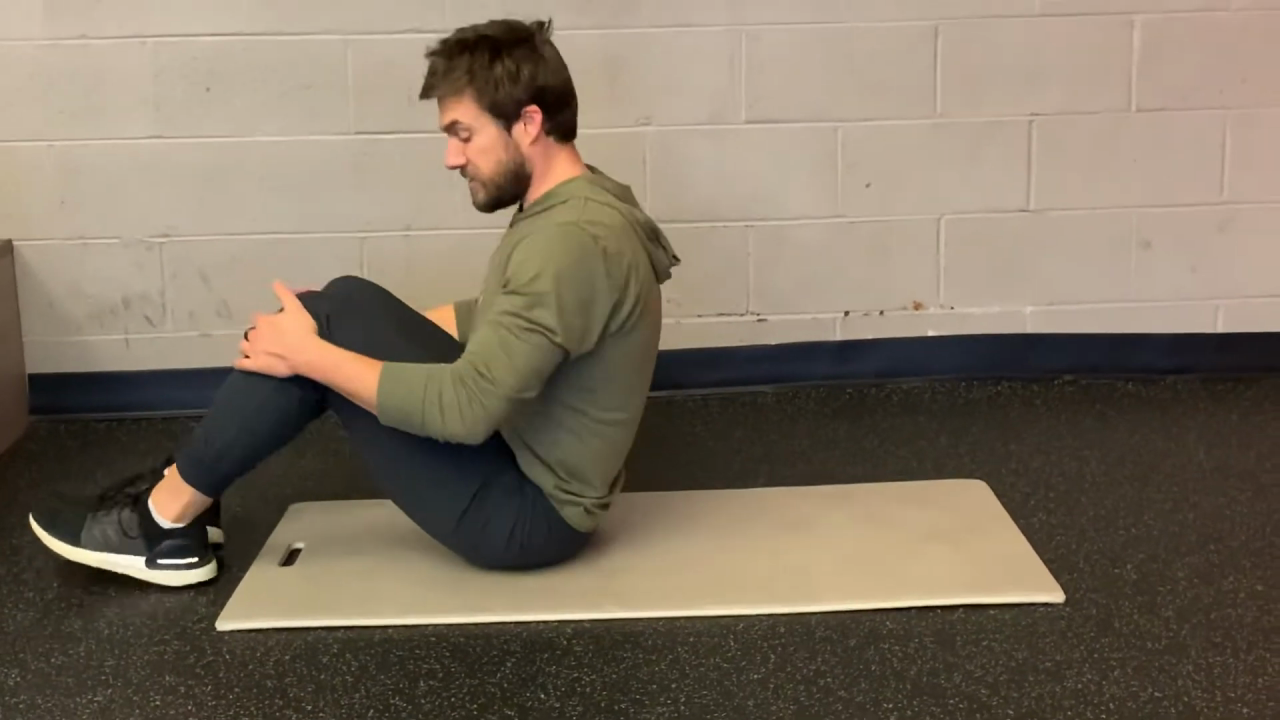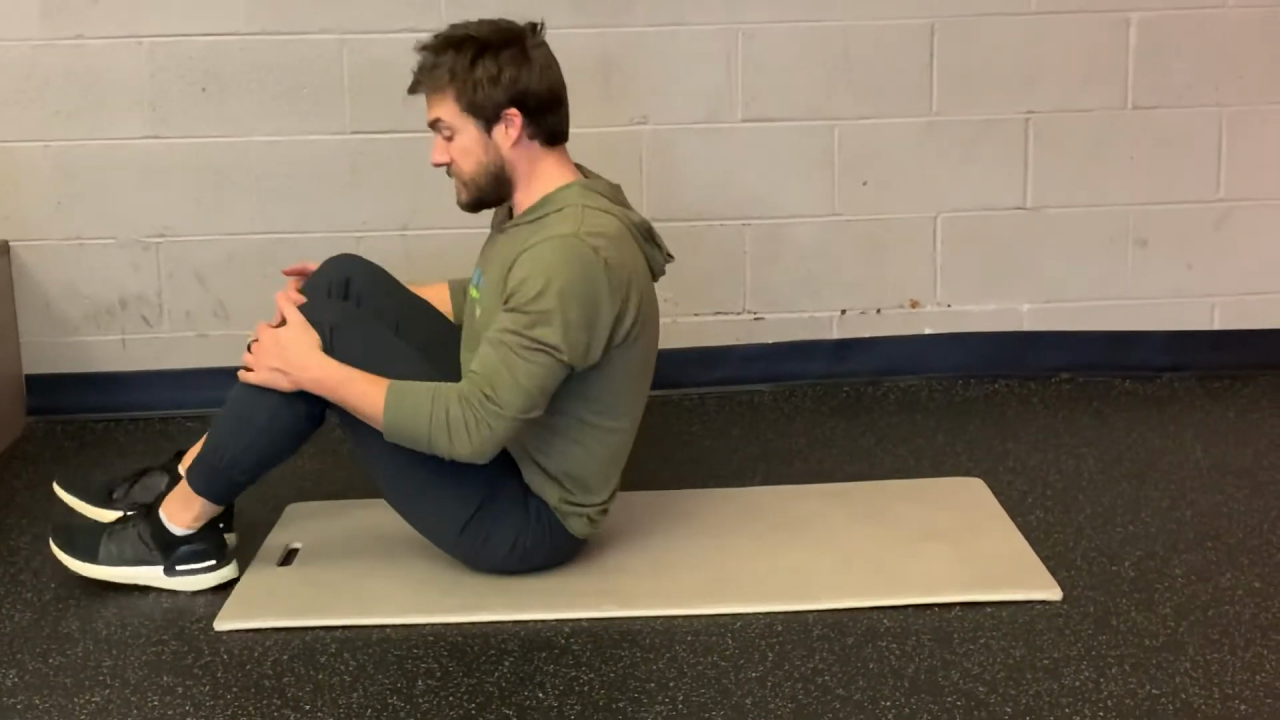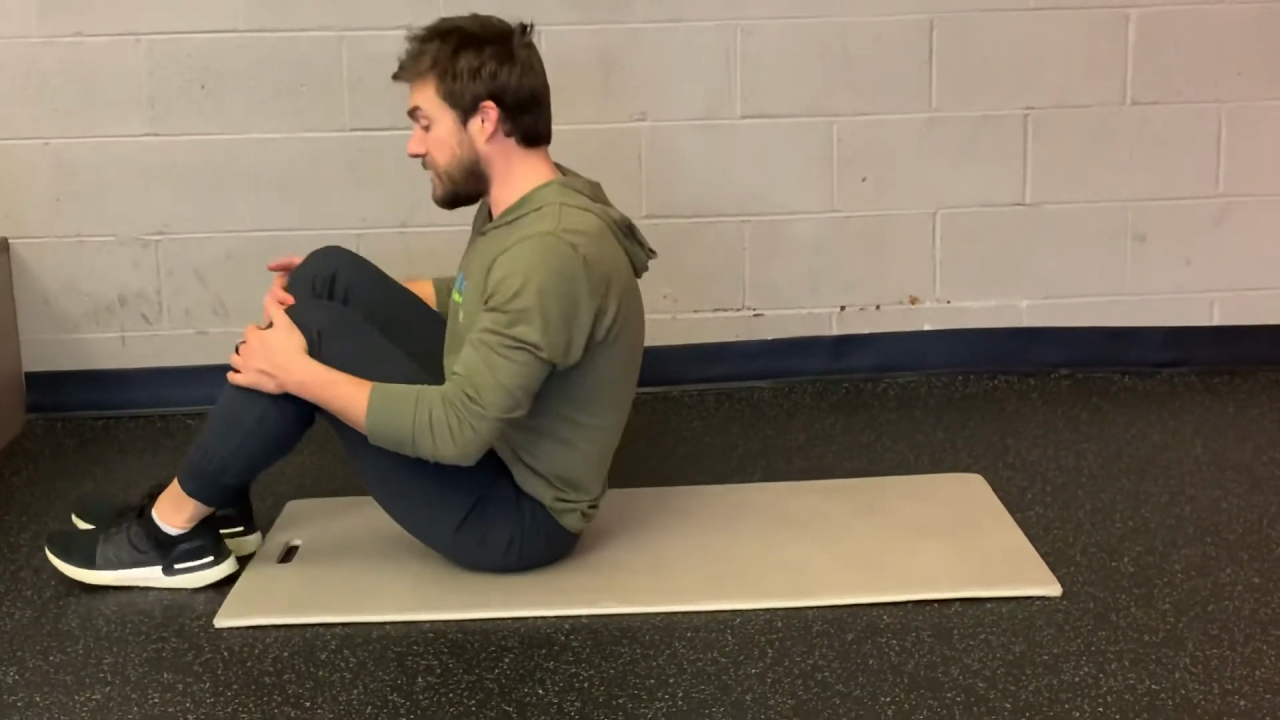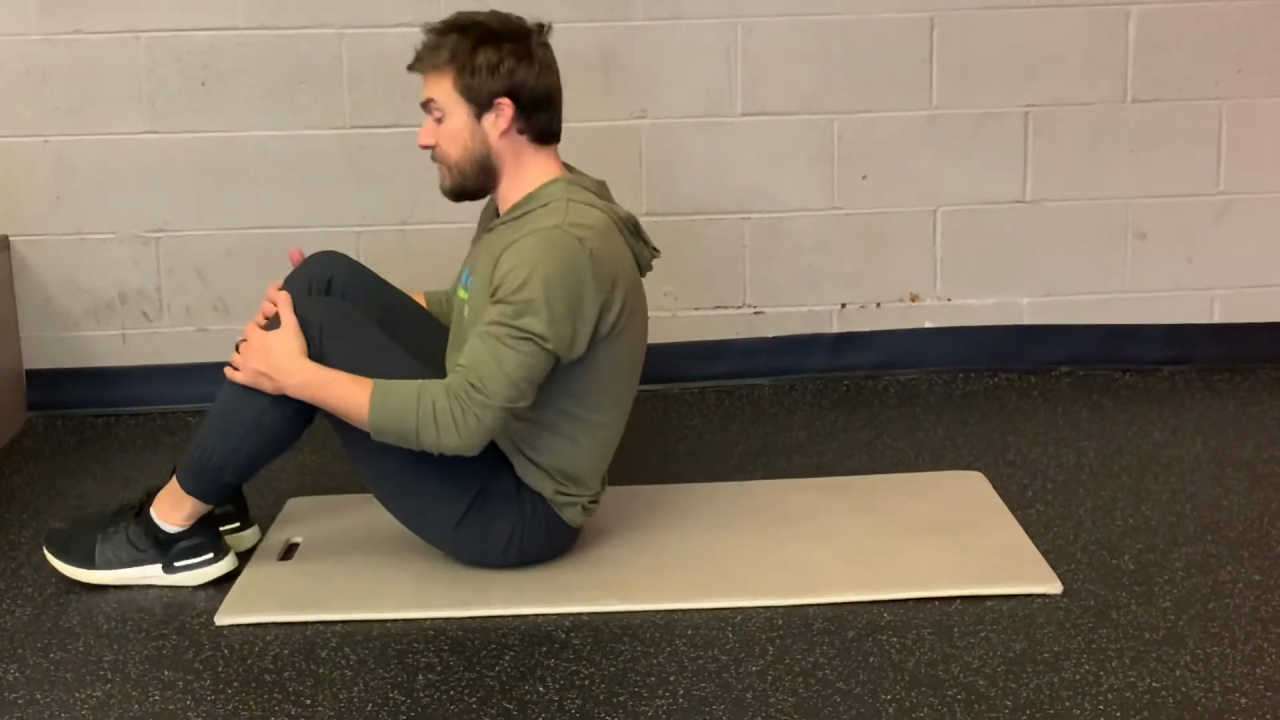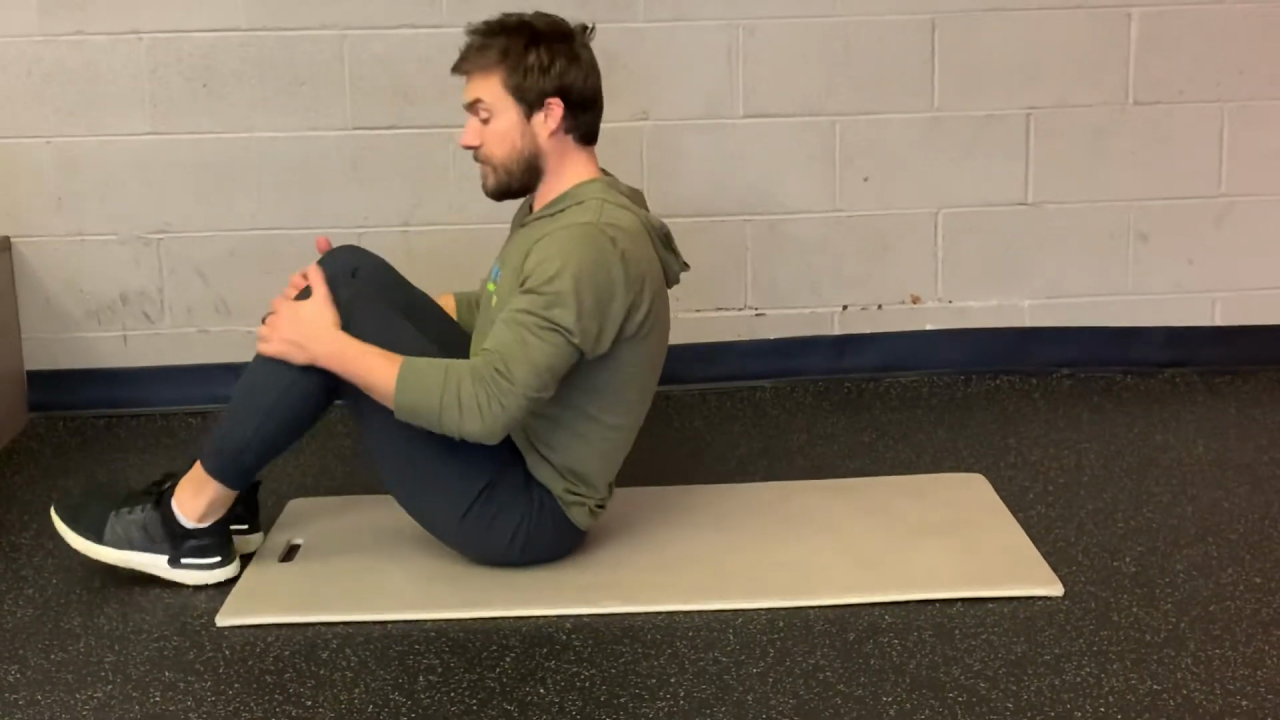
dt=0.2s
person 1, frame 1
left shoulder: (573, 240)
right shoulder: (573, 207)
left elbow: (465, 408)
right elbow: (495, 324)
left wrist: (311, 353)
right wrist: (344, 323)
left hip: (527, 514)
right hip: (527, 464)
left knee: (326, 326)
right knee: (352, 298)
left ankle: (167, 522)
right ankle: (188, 482)
person 1, frame 2
left shoulder: (575, 251)
right shoulder: (540, 204)
left elbow: (474, 429)
right elbow: (485, 305)
left wrist: (314, 371)
right wrist: (338, 306)
left hip: (525, 518)
right hip: (508, 446)
left knee: (328, 333)
right knee: (343, 279)
left ankle: (179, 531)
right ankle: (189, 477)
person 1, frame 3
left shoulder: (554, 249)
right shoulder: (519, 203)
left elbow: (459, 431)
right elbow: (472, 305)
left wrist: (299, 372)
right wrist: (319, 299)
left hip: (515, 516)
right hip: (493, 439)
left knee: (313, 333)
right knee: (330, 273)
left ankle: (173, 530)
right ankle: (213, 495)
person 1, frame 4
left shoulder: (560, 244)
right shoulder: (524, 203)
left elbow: (462, 422)
right elbow: (470, 310)
left wrist: (297, 376)
right wrist: (311, 301)
left hip: (518, 511)
right hip: (494, 438)
left knee: (314, 329)
right knee: (325, 278)
left ankle: (172, 528)
right ankle: (209, 498)
person 1, frame 5
left shoulder: (589, 243)
right shoulder: (558, 206)
left elbow: (484, 406)
right elbow: (491, 313)
left wrist: (330, 344)
right wrist: (349, 302)
left hip: (525, 510)
right hip: (512, 447)
left knee: (334, 320)
right knee: (348, 271)
left ankle: (189, 520)
right ankle: (223, 497)
